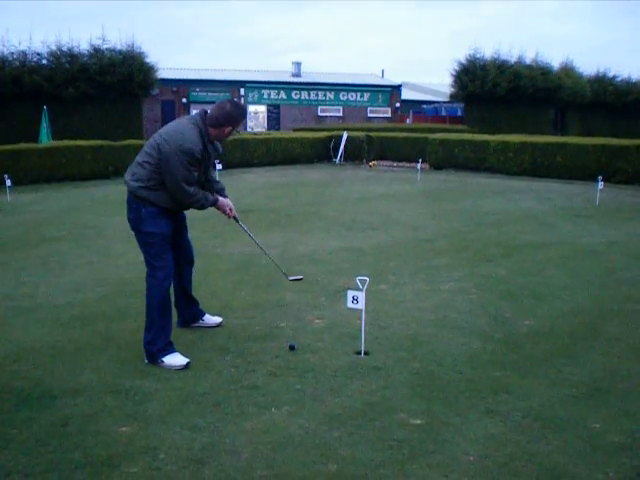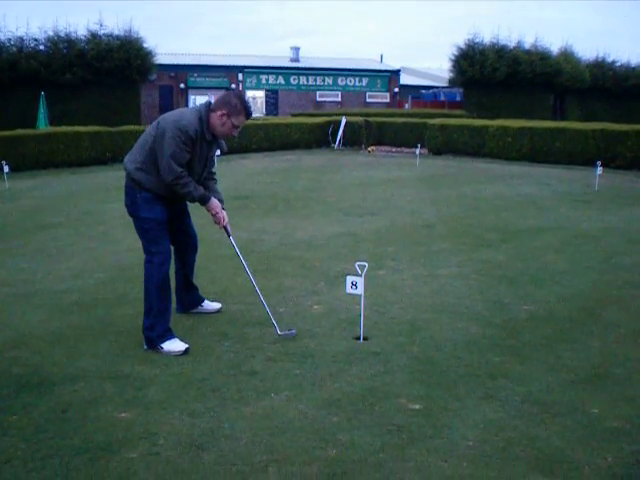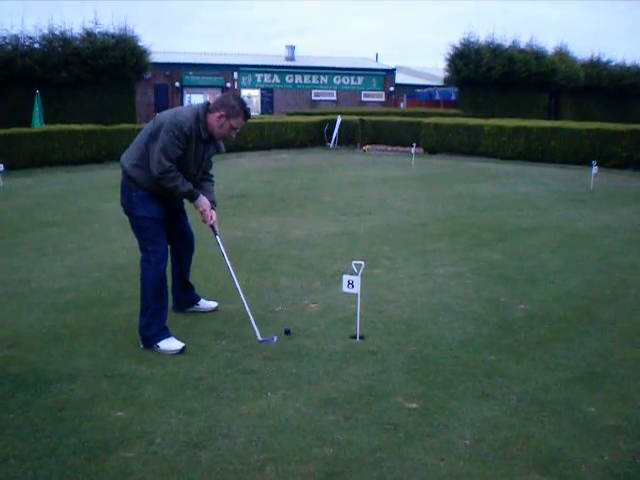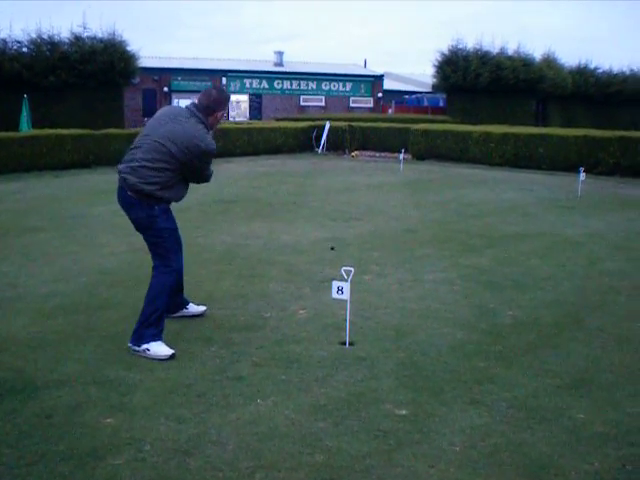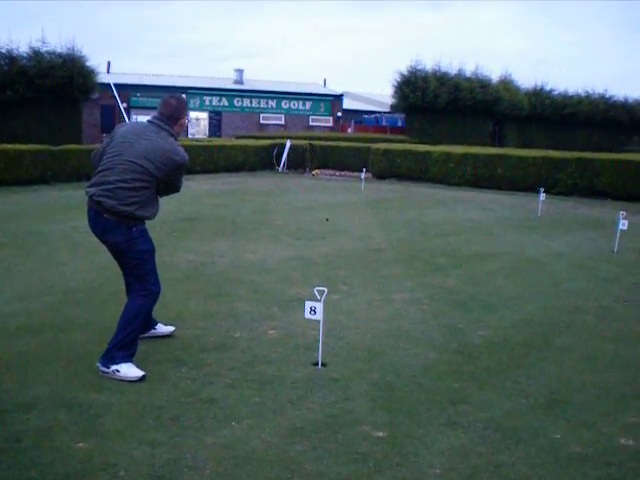
dt=1s
person 1, frame 1
left shoulder: (202, 132)
right shoulder: (185, 143)
left elbow: (205, 173)
right elbow: (185, 191)
left wrist: (222, 195)
right wrist: (215, 202)
left hip: (169, 203)
right hip: (147, 206)
left knee: (184, 259)
right knee: (162, 272)
left ankle: (189, 314)
right ankle: (158, 349)
person 1, frame 2
left shoulder: (210, 133)
right shoulder: (182, 125)
left elbow: (206, 175)
right elbow: (173, 174)
left wrist: (218, 205)
right wrist: (205, 200)
left hip: (171, 193)
right hip: (145, 193)
left knee: (187, 244)
right knee: (159, 258)
left ankle: (189, 300)
right ankle: (157, 334)
person 1, frame 3
left shoulder: (210, 136)
right shoulder: (179, 122)
left elbow: (204, 175)
right elbow: (161, 169)
left wrist: (209, 204)
right wrist: (195, 197)
left hip: (168, 192)
right hip: (141, 192)
left knee: (184, 242)
right knee: (156, 256)
left ankle: (185, 299)
right ankle: (153, 334)
person 1, frame 4
left shoulder: (168, 111)
right shoulder: (203, 142)
right elbow: (201, 177)
left hip: (128, 188)
right hip: (148, 201)
left knee: (172, 248)
right knee: (169, 263)
left ankle: (175, 303)
right ankle: (144, 338)
person 1, frame 5
left shoulder: (126, 128)
right shoulder: (176, 155)
left elbow: (96, 159)
right elbow: (168, 188)
left hip: (97, 210)
right hip: (123, 223)
left knee: (138, 272)
right knee: (147, 287)
left ankle: (144, 324)
right ankle: (114, 359)
